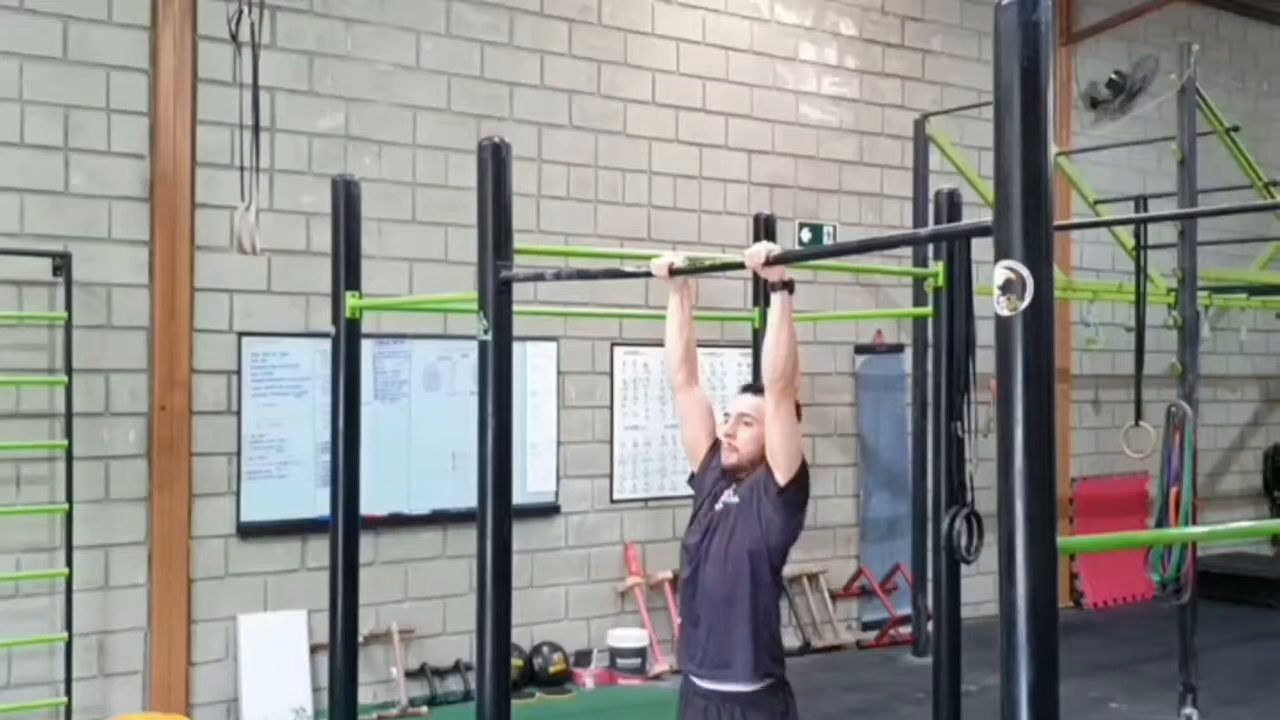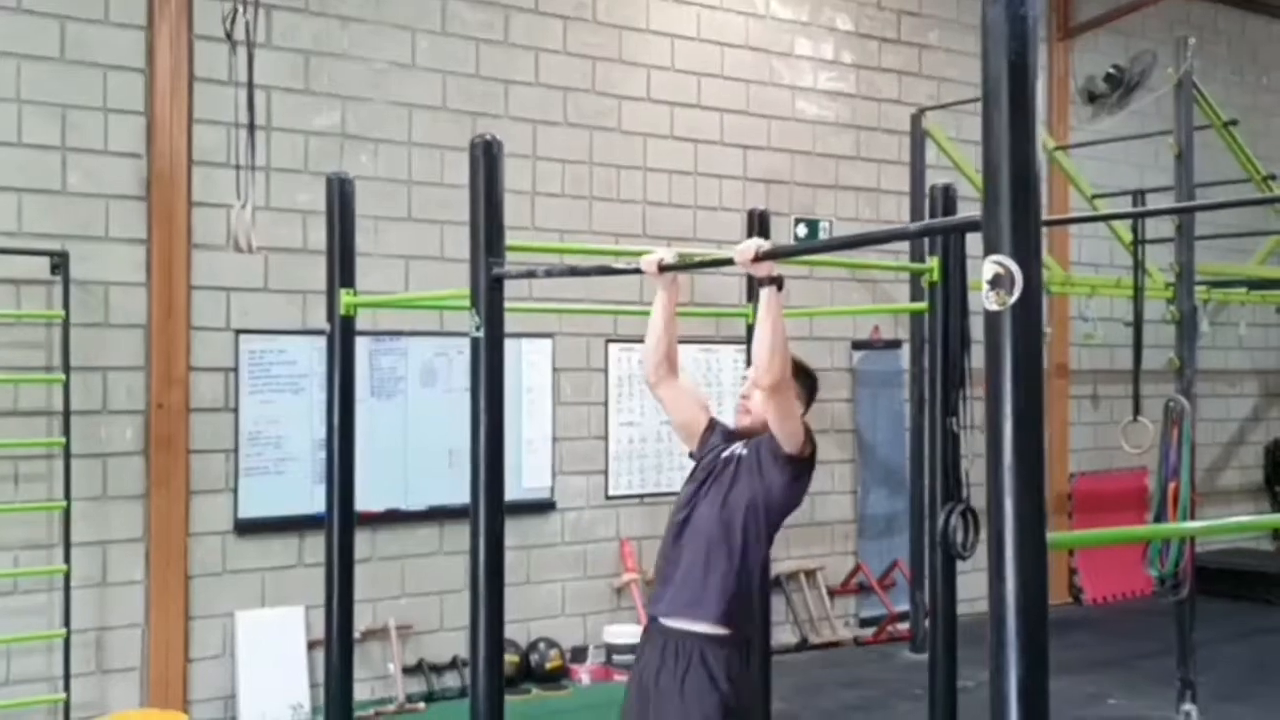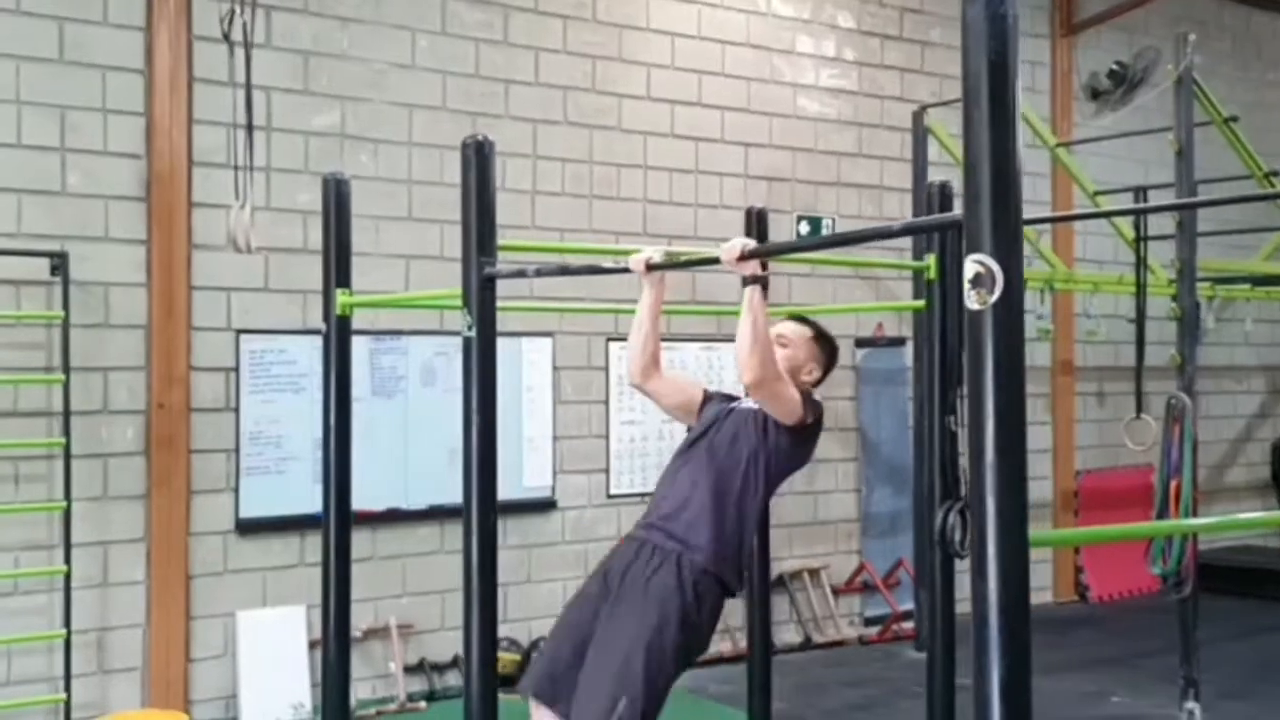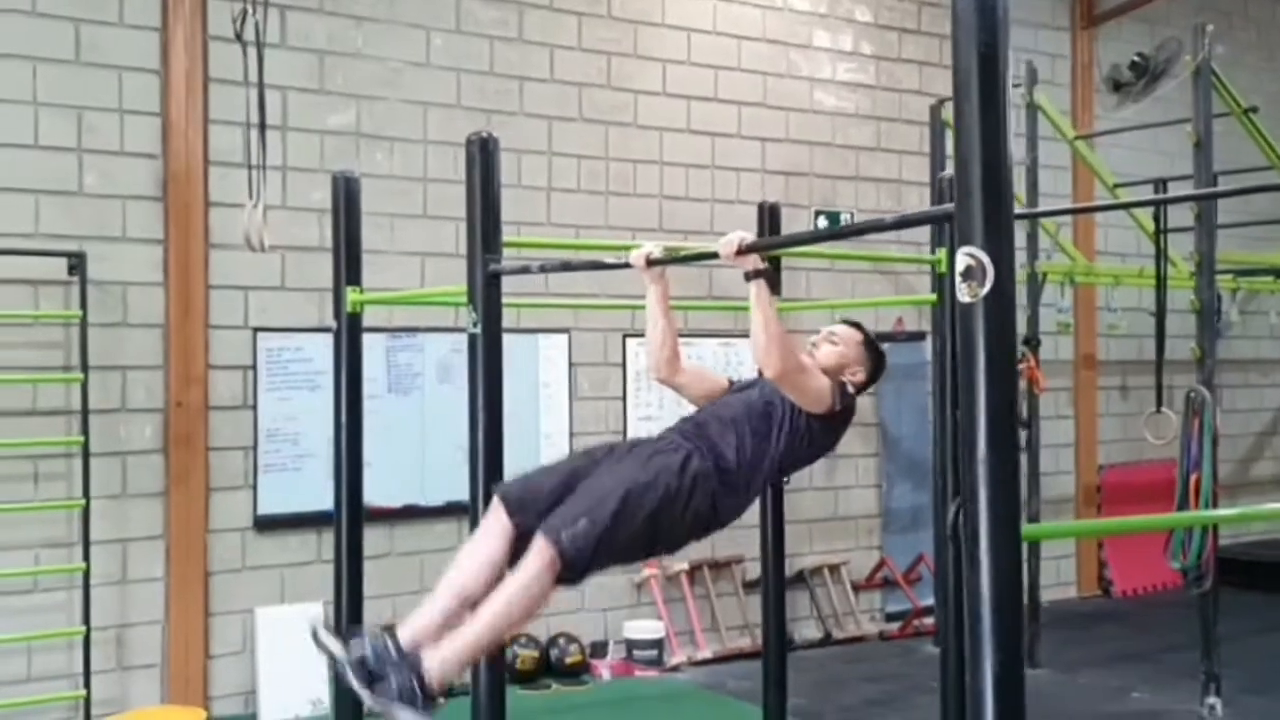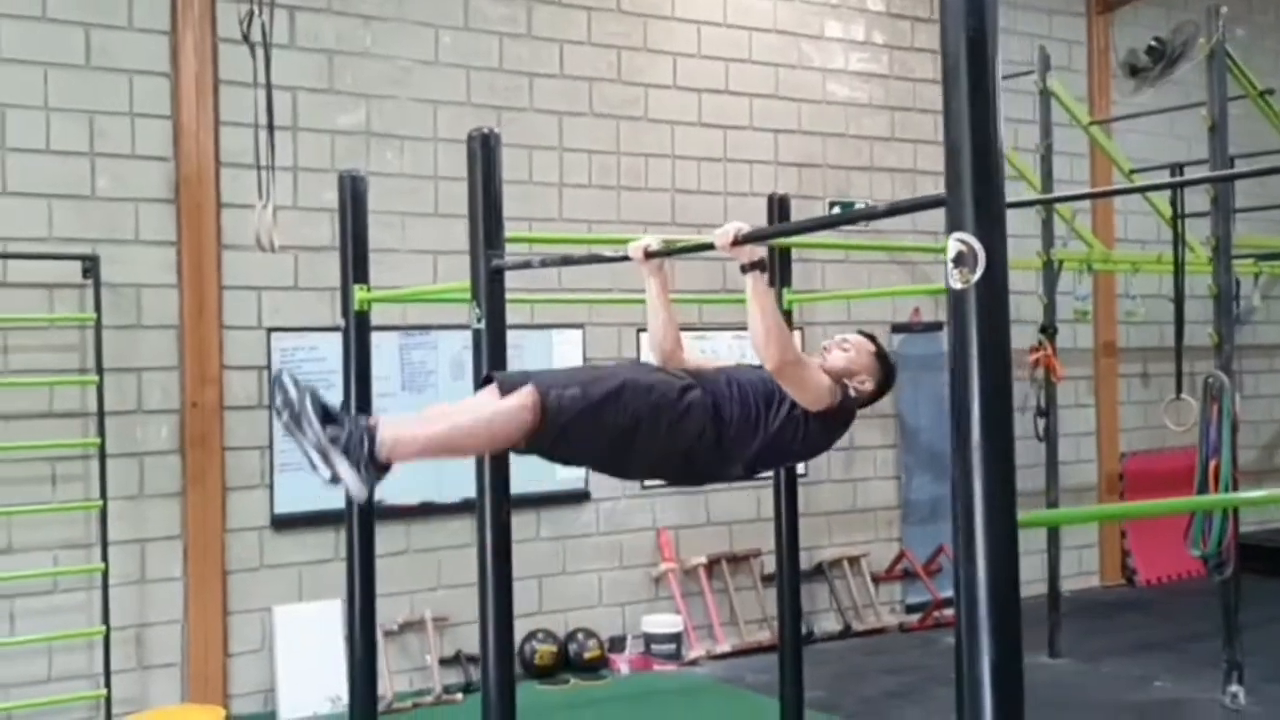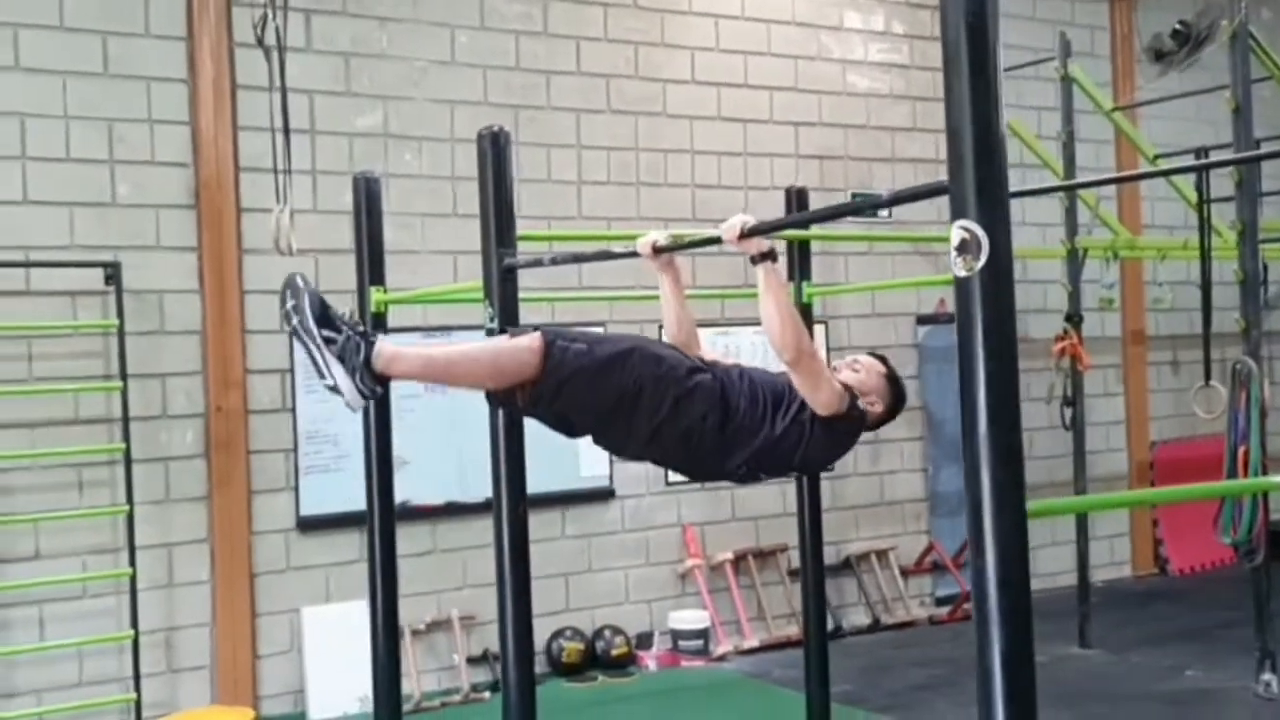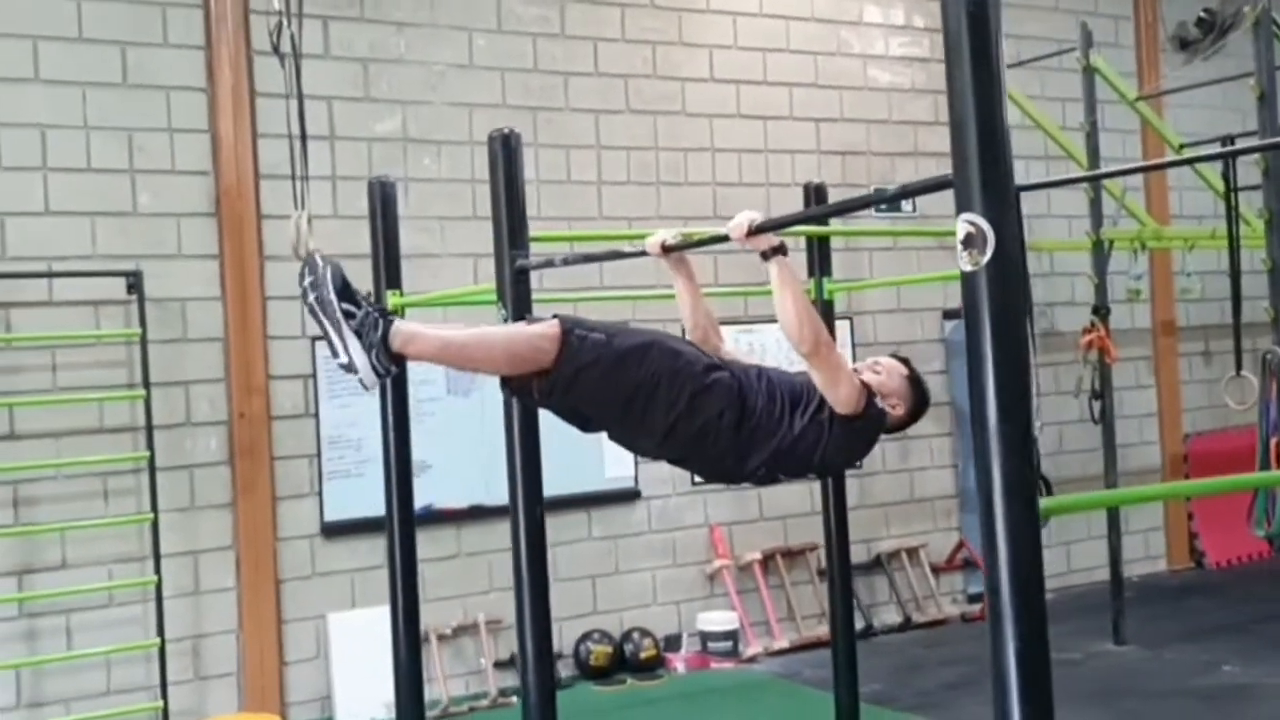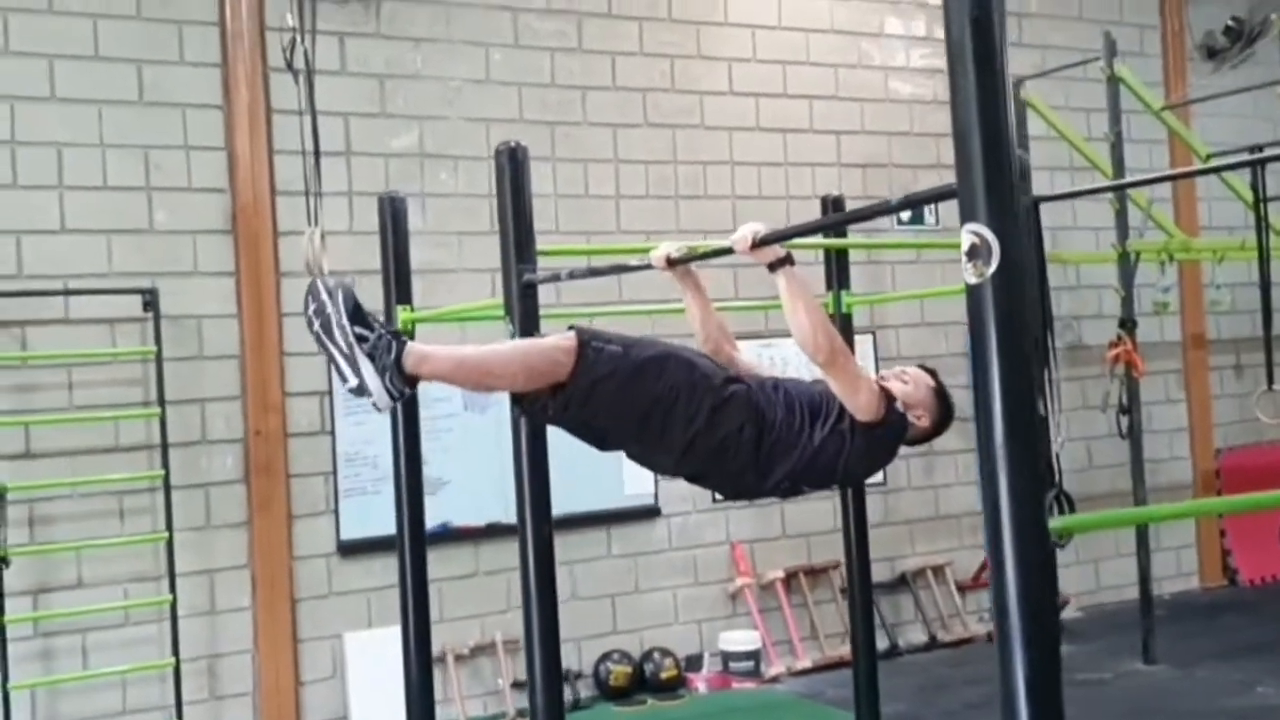
dt=0.3s
person 1, frame 1
left shoulder: (777, 494)
right shoulder: (713, 480)
left elbow: (779, 389)
right elbow: (685, 381)
left wrist: (779, 289)
right wrist: (678, 291)
person 1, frame 2
left shoulder: (788, 455)
right shoulder: (720, 444)
left elbow: (773, 382)
right elbow: (660, 376)
left wrist: (769, 283)
right wrist: (666, 288)
left hip: (711, 648)
right hip: (660, 636)
person 1, frame 3
left shoulder: (798, 417)
right shoulder: (722, 408)
left elbow: (755, 375)
right elbow: (644, 373)
left wrist: (752, 282)
right wrist: (652, 285)
left hip: (686, 575)
right hip: (640, 552)
person 1, frame 4
left shoulder: (825, 401)
right shoulder: (755, 391)
left elbow: (779, 366)
right elbow: (667, 368)
left wrist: (755, 276)
right wrist: (657, 284)
left hip: (693, 480)
right hip: (662, 457)
left knee: (551, 545)
right knee: (508, 508)
right ankle: (408, 647)
person 1, frame 5
left shoulder: (828, 409)
right shoulder: (775, 384)
left elbow: (779, 360)
right elbow: (672, 354)
left wrist: (752, 268)
right wrist: (654, 275)
left hip: (690, 420)
right hip: (666, 403)
left knee: (532, 404)
right knee: (504, 392)
left ankle: (369, 450)
right ankle: (364, 436)
person 1, frame 6
left shoulder: (833, 420)
right shoulder: (782, 401)
left elbow: (793, 351)
right elbow: (688, 349)
left wrist: (762, 257)
right wrist: (667, 269)
left hip: (693, 411)
right hip: (680, 399)
left knee: (536, 353)
right knee: (526, 356)
left ankle: (367, 358)
right ankle: (364, 354)
person 1, frame 7
left shoulder: (853, 419)
right shoulder: (798, 402)
left elbow: (812, 345)
right elbow: (709, 345)
left wrist: (773, 254)
right wrist: (679, 268)
left hip: (709, 409)
right hip: (691, 402)
left knee: (550, 340)
right knee: (535, 348)
left ankle: (386, 338)
right ankle: (381, 339)
person 1, frame 8
left shoulder: (874, 428)
right shoulder: (814, 410)
left elbow: (826, 352)
right elbow: (724, 355)
left wrist: (778, 263)
right wrist: (686, 279)
left hip: (727, 426)
right hip: (708, 422)
left knee: (566, 352)
right knee: (552, 367)
left ankle: (397, 359)
right ankle: (390, 359)
